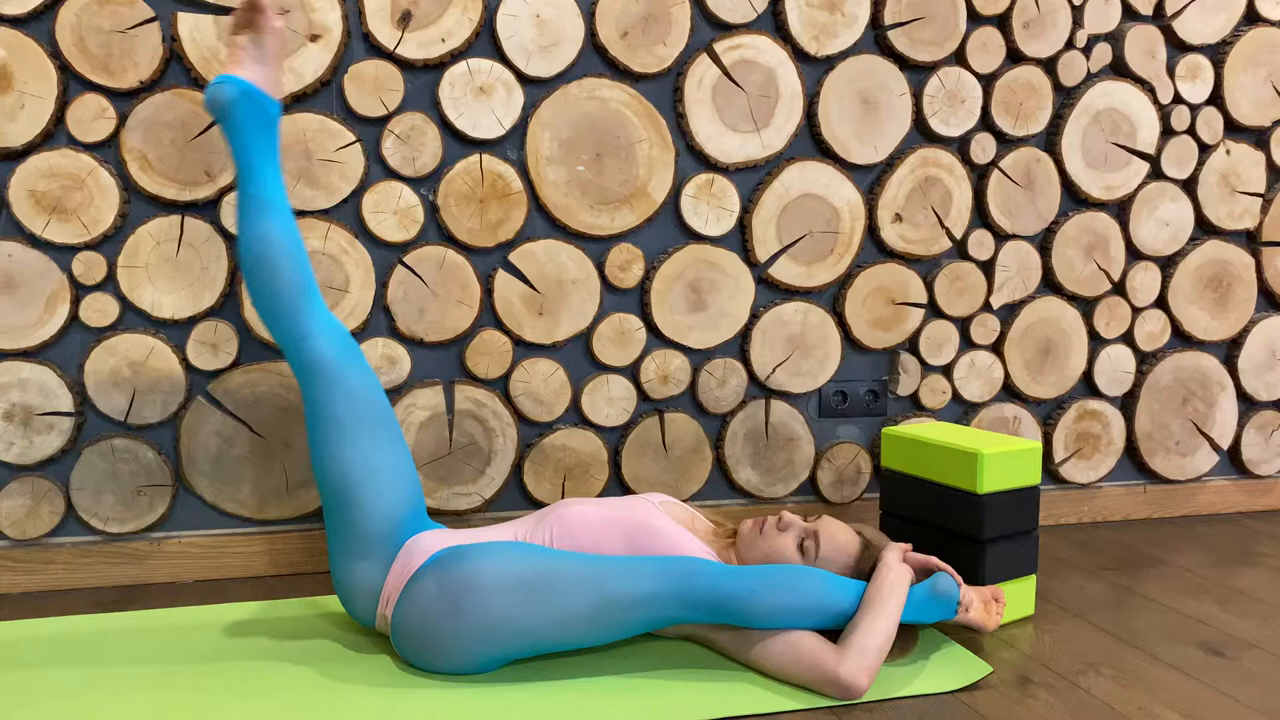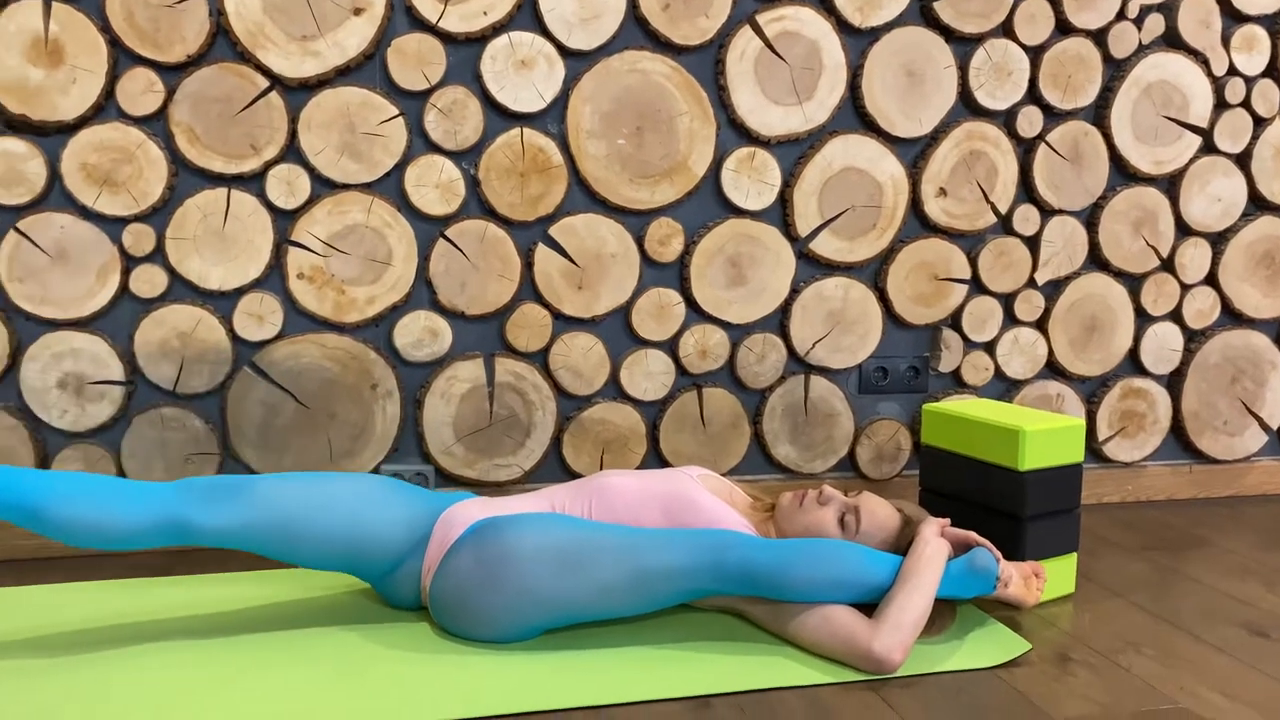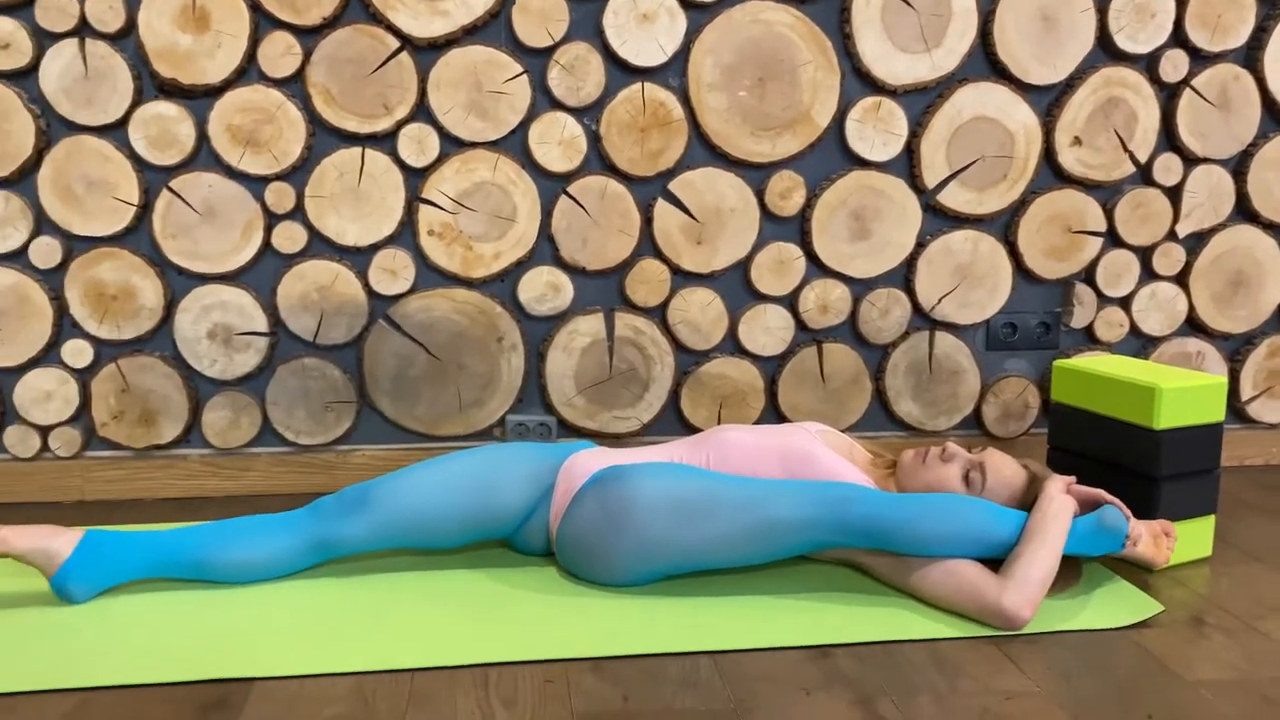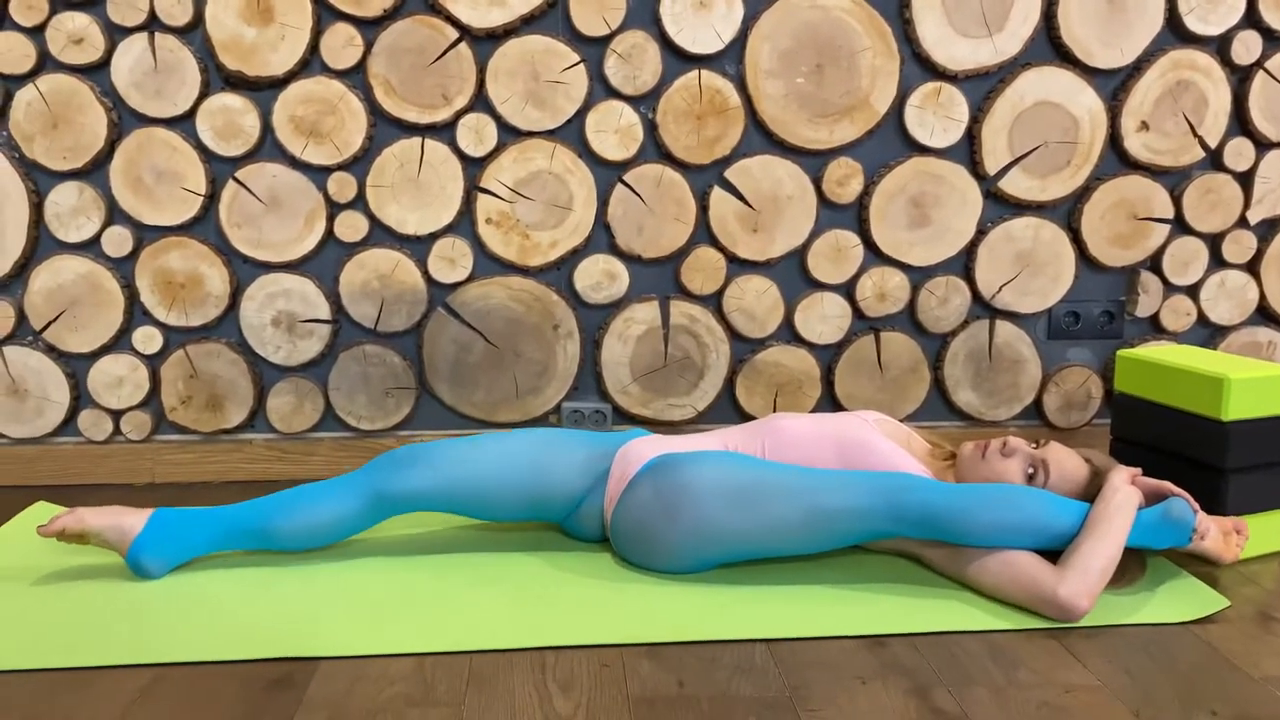
dt=1s
person 1, frame 1
left shoulder: (730, 589)
right shoulder: (685, 521)
left elbow: (851, 672)
left wrist: (899, 586)
left hip: (446, 603)
right hip: (394, 567)
person 1, frame 2
left shoulder: (762, 572)
right shoulder: (725, 494)
left elbow: (882, 648)
left wrist: (936, 561)
left hip: (487, 580)
right hip: (442, 522)
right knee: (198, 502)
person 1, frame 3
left shoulder: (887, 526)
right shoulder: (849, 452)
left elbow: (1008, 604)
left wrist: (1055, 517)
left hip: (614, 527)
right hip: (565, 474)
right knee: (331, 522)
right ankle: (98, 556)
person 1, frame 4
left shoulder: (944, 516)
right shoulder: (907, 442)
left elbow: (1065, 592)
left wrist: (1124, 507)
left hip: (666, 511)
right hip: (620, 463)
right knee: (398, 471)
right ankle: (170, 530)
